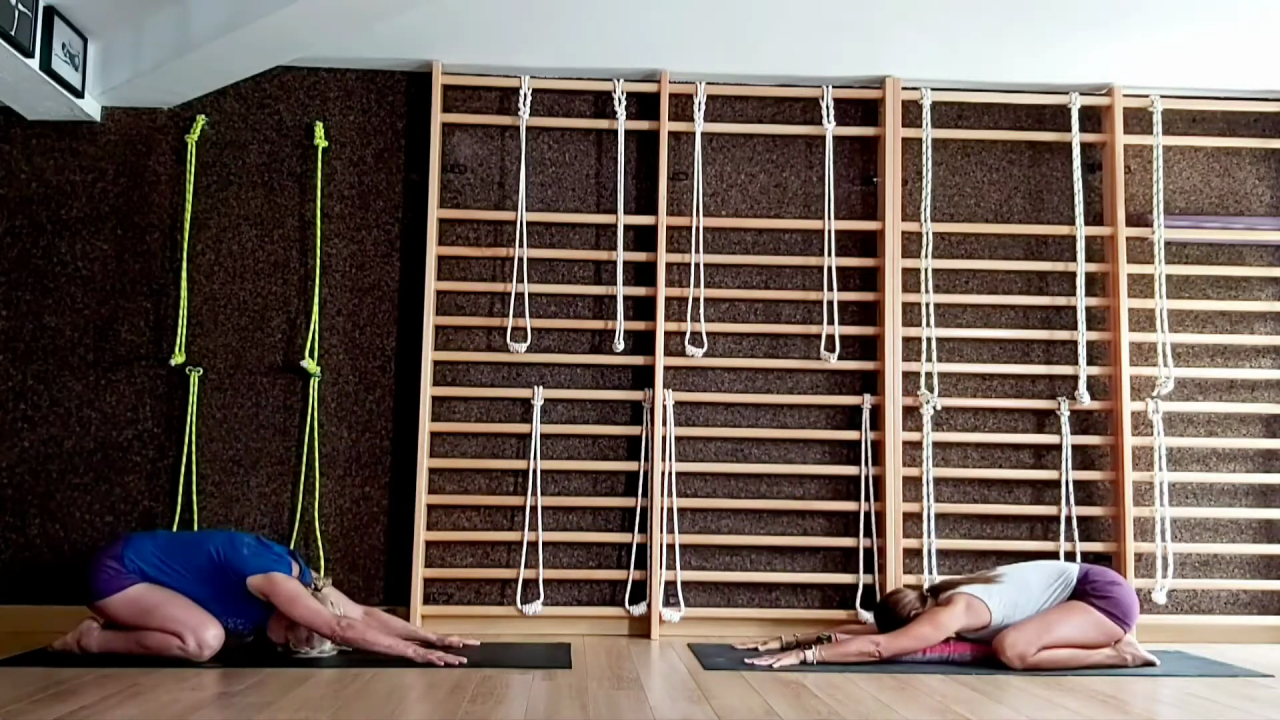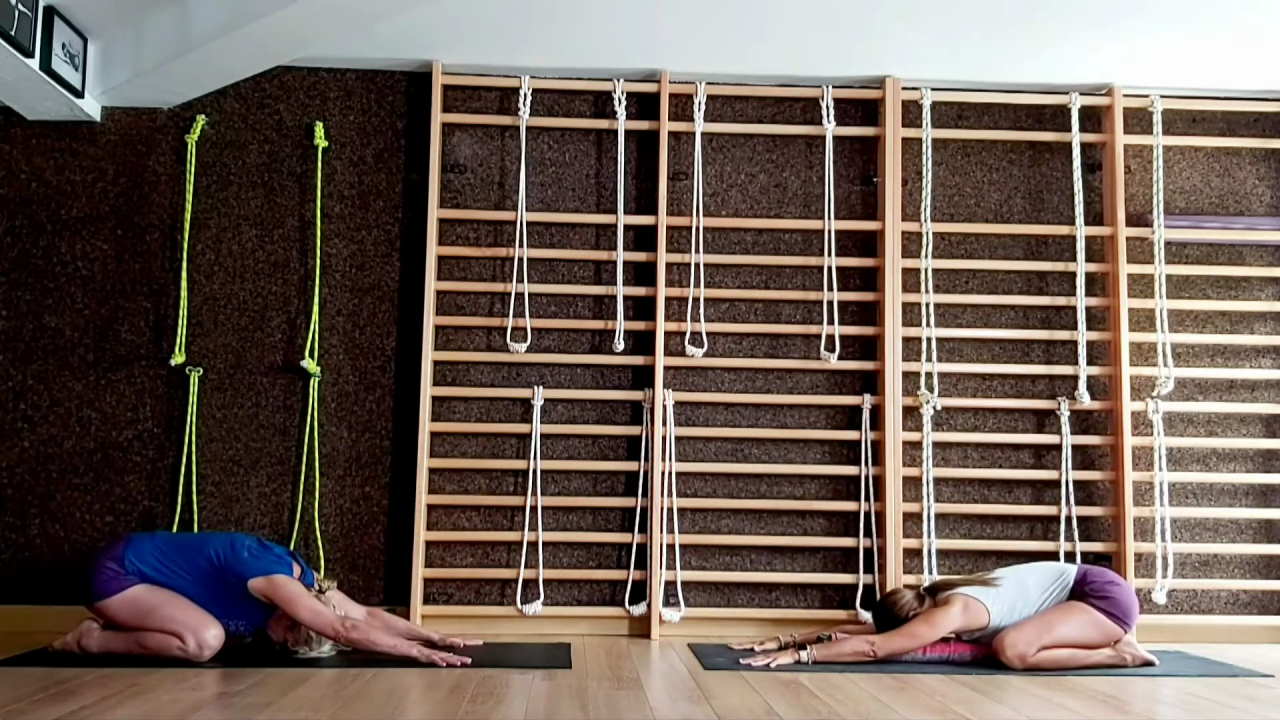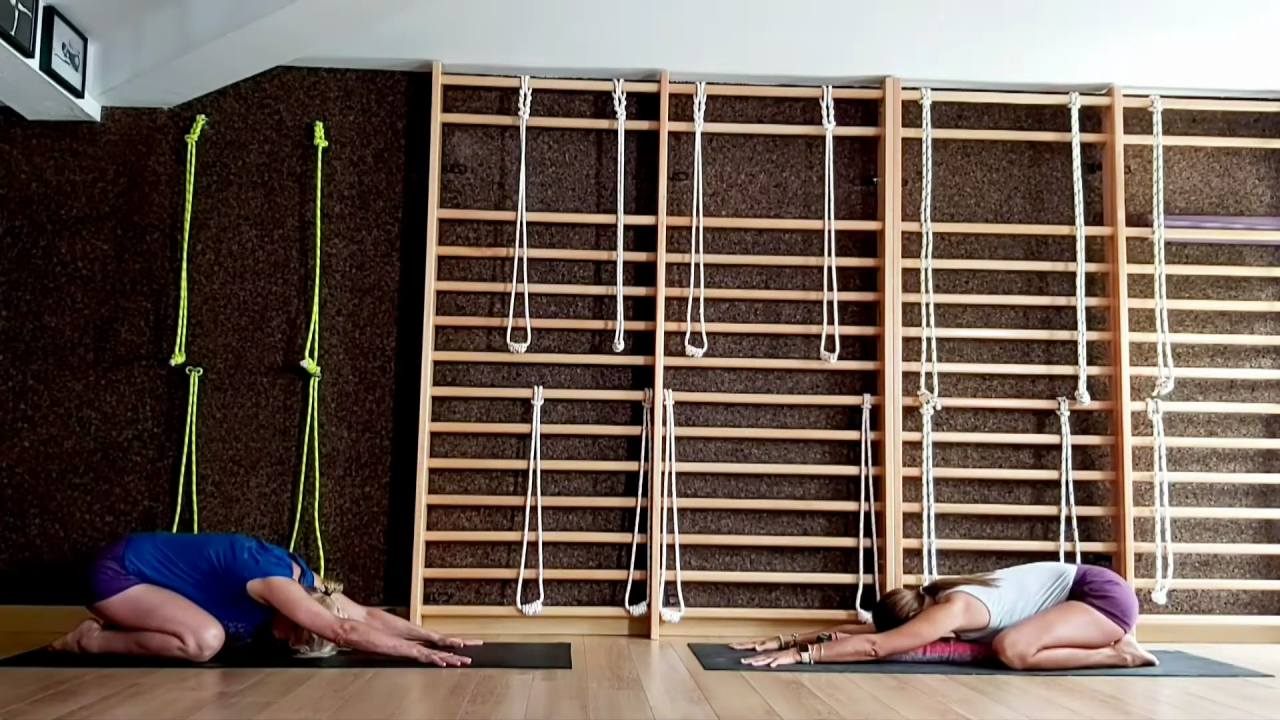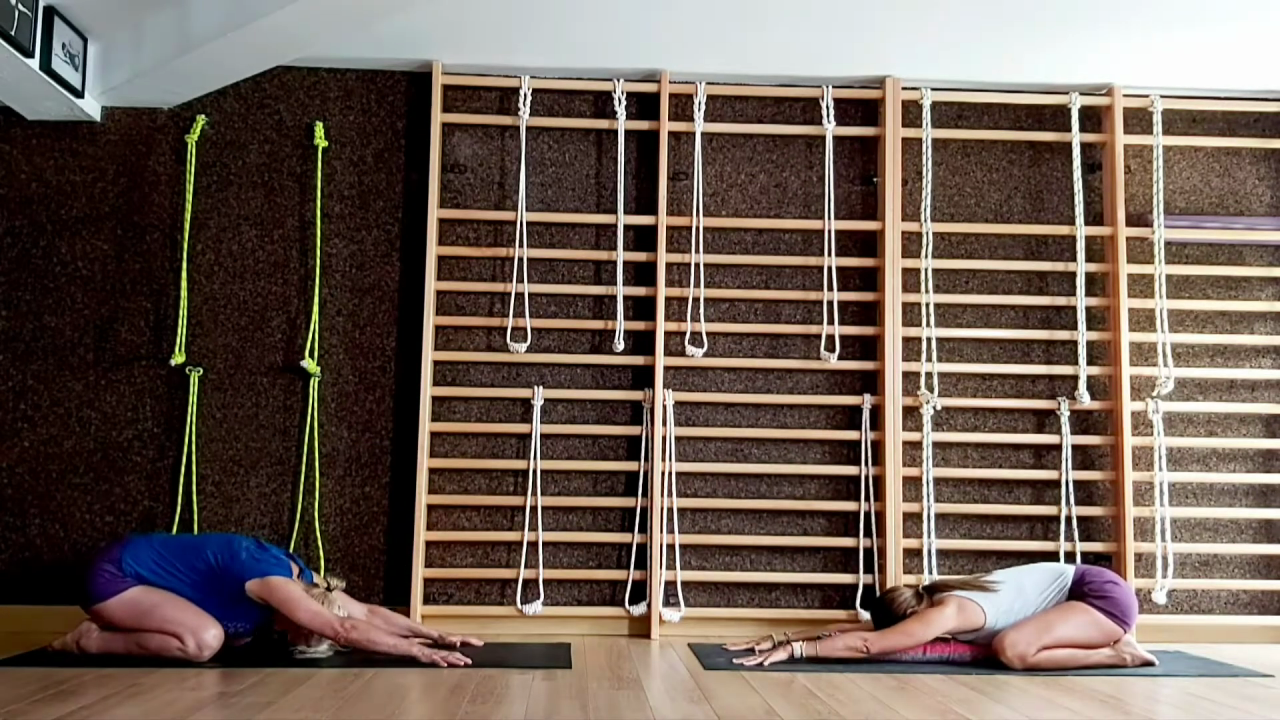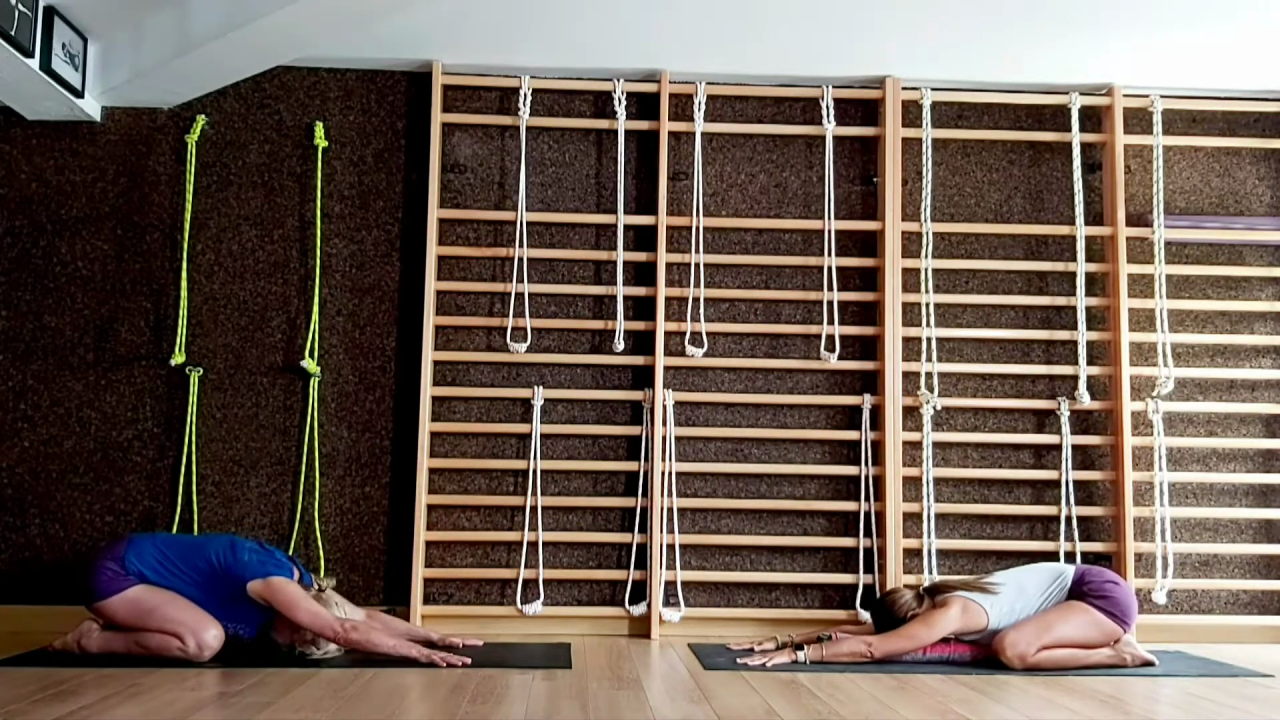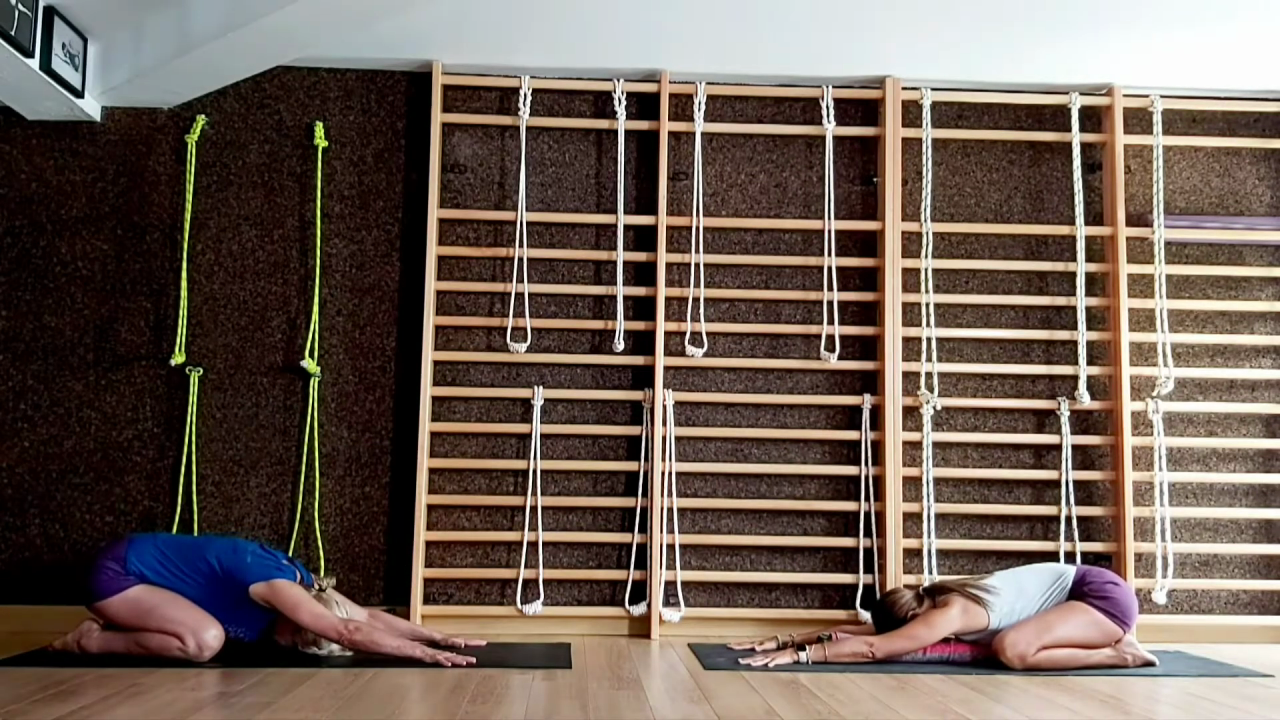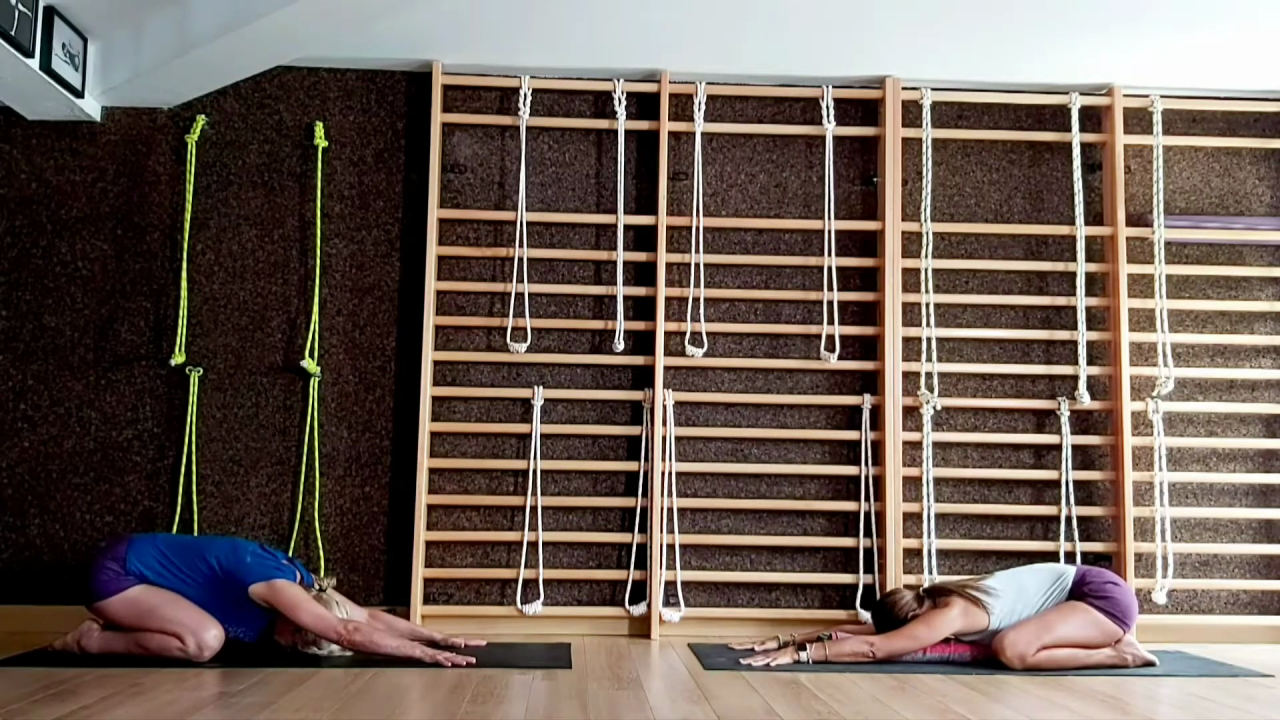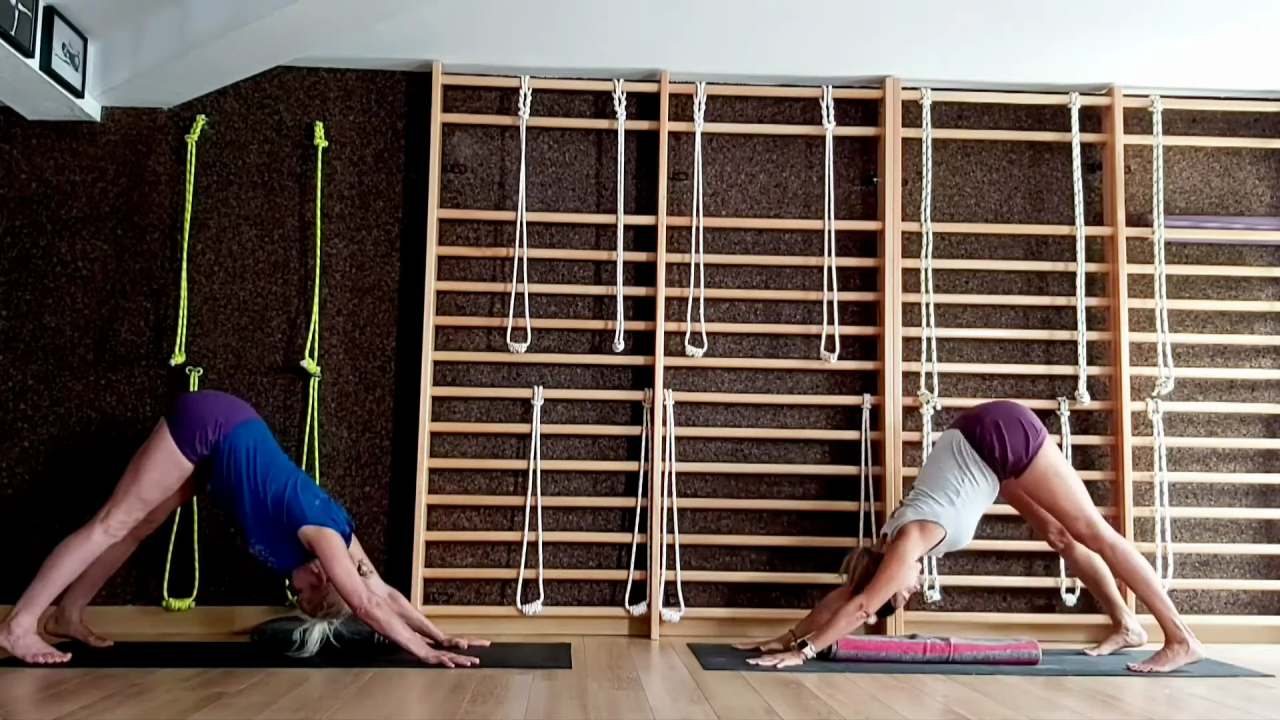
dt=0.4s
person 1, frame 1
left shoulder: (296, 575)
right shoulder: (271, 575)
left elbow: (364, 614)
right elbow: (342, 628)
left wrist: (432, 637)
right wrist: (415, 652)
left hip: (141, 563)
right hip: (118, 572)
left knee: (233, 631)
right knee: (204, 640)
left ankle: (125, 626)
right ankle: (93, 639)
person 1, frame 2
left shoulder: (298, 574)
right shoulder: (272, 577)
left elbow: (366, 613)
right elbow: (345, 629)
left wrist: (437, 636)
right wrist: (421, 651)
left hip: (141, 563)
right hip: (117, 572)
left knee: (233, 629)
right knee: (204, 640)
left ankle: (119, 626)
right ankle: (91, 640)
person 1, frame 3
left shoulder: (299, 576)
right shoulder: (273, 580)
left elbow: (367, 615)
right elbow: (345, 631)
left wrist: (436, 637)
right wrist: (419, 652)
left hip: (141, 564)
right hip: (117, 572)
left knee: (236, 631)
right knee: (205, 641)
left ankle: (119, 627)
right ankle: (93, 640)
person 1, frame 4
left shoulder: (300, 577)
right shoulder: (271, 578)
left elbow: (367, 612)
right elbow: (342, 629)
left wrist: (436, 633)
right wrist: (418, 651)
left hip: (137, 566)
right hip: (113, 576)
left knee: (236, 633)
right knee: (203, 641)
left ankle: (115, 628)
right ankle: (91, 641)
person 1, frame 5
left shoulder: (296, 572)
right shoulder: (273, 580)
left elbow: (365, 617)
right elbow: (343, 632)
left wrist: (436, 637)
right wrist: (419, 653)
left hip: (140, 563)
right hip: (117, 573)
left knee: (231, 630)
right knee: (204, 641)
left ankle: (118, 628)
right ankle: (92, 640)
person 1, frame 6
left shoulder: (299, 580)
right shoulder: (274, 585)
left elbow: (367, 615)
right elbow: (348, 631)
left wrist: (439, 635)
right wrist: (424, 651)
left hip: (141, 562)
right hip: (117, 573)
left knee: (219, 630)
right knee: (204, 641)
left ankle: (115, 627)
right ankle: (91, 641)
person 1, frame 7
left shoulder: (298, 580)
right shoulder: (273, 585)
left elbow: (367, 615)
right elbow: (348, 633)
left wrist: (440, 636)
right wrist: (425, 652)
left hip: (141, 562)
right hip: (117, 573)
left knee: (217, 630)
right knee: (205, 640)
left ankle: (120, 625)
right ankle: (92, 639)
person 1, frame 8
left shoulder: (338, 535)
right shoulder: (322, 532)
left elbow: (384, 594)
right elbow: (367, 605)
left wrist: (442, 636)
right wrist: (426, 652)
left hip: (222, 431)
right hip: (208, 423)
left knee: (138, 527)
right knee: (115, 522)
left ankle: (66, 616)
person 2, frame 1
left shoulder: (953, 611)
right shoulder: (934, 603)
left elbow: (879, 647)
right elbow: (867, 631)
left wrist: (803, 654)
right wrist: (796, 641)
left hip: (1106, 594)
right hip: (1081, 588)
left knee: (1013, 649)
left ankle: (1119, 652)
right ankle: (1108, 640)
person 2, frame 2
left shoulder: (951, 612)
right shoulder: (933, 601)
left elbow: (872, 647)
right elbow: (859, 629)
left wrist: (799, 653)
right wrist: (786, 640)
left hip: (1105, 593)
right hip: (1083, 587)
left knee: (1013, 649)
left ankle: (1120, 653)
right ankle: (1113, 641)
person 2, frame 3
left shoulder: (952, 610)
right shoulder: (932, 601)
left elbow: (874, 646)
right elbow: (858, 629)
left wrist: (801, 653)
right wrist: (787, 640)
left hip: (1104, 593)
right hip: (1084, 587)
left knee: (1012, 650)
left ankle: (1119, 654)
right ankle: (1110, 642)
person 2, frame 4
left shoulder: (947, 612)
right shoulder: (932, 600)
left elbow: (868, 645)
right elbow: (854, 628)
left wrist: (794, 649)
right wrist: (781, 637)
left hip: (1104, 593)
right hip: (1084, 587)
left knee: (1013, 650)
left ankle: (1120, 652)
right ankle: (1113, 640)
person 2, frame 5
left shoulder: (950, 614)
right shoulder: (932, 600)
left elbow: (871, 649)
right elbow: (857, 630)
left wrist: (798, 653)
right wrist: (785, 640)
left hip: (1104, 593)
right hip: (1084, 586)
left knee: (1012, 650)
right knee: (999, 641)
left ankle: (1119, 654)
right ankle: (1108, 642)
person 2, frame 6
left shoulder: (950, 613)
right shoulder: (935, 602)
left elbow: (872, 648)
right elbow: (855, 630)
left wrist: (799, 653)
right wrist: (784, 640)
left hip: (1106, 594)
right hip: (1085, 586)
left knee: (1013, 650)
right knee: (997, 640)
left ankle: (1120, 653)
right ankle: (1109, 642)
person 2, frame 7
left shoulder: (949, 615)
right shoulder: (930, 603)
left elbow: (872, 647)
right elbow: (855, 630)
left wrist: (799, 652)
right wrist: (785, 640)
left hip: (1105, 595)
right hip: (1083, 588)
left knee: (1011, 650)
right knee: (995, 641)
left ankle: (1118, 653)
right ankle: (1106, 640)
person 2, frame 8
left shoulder: (911, 538)
right shoulder: (895, 543)
left elbow: (861, 607)
right elbow: (841, 596)
left wrist: (804, 651)
right wrist: (789, 637)
left hip: (1005, 431)
right hip: (985, 438)
left knee: (1093, 531)
right knee: (1060, 535)
left ankle: (1182, 640)
right ankle: (1126, 627)
